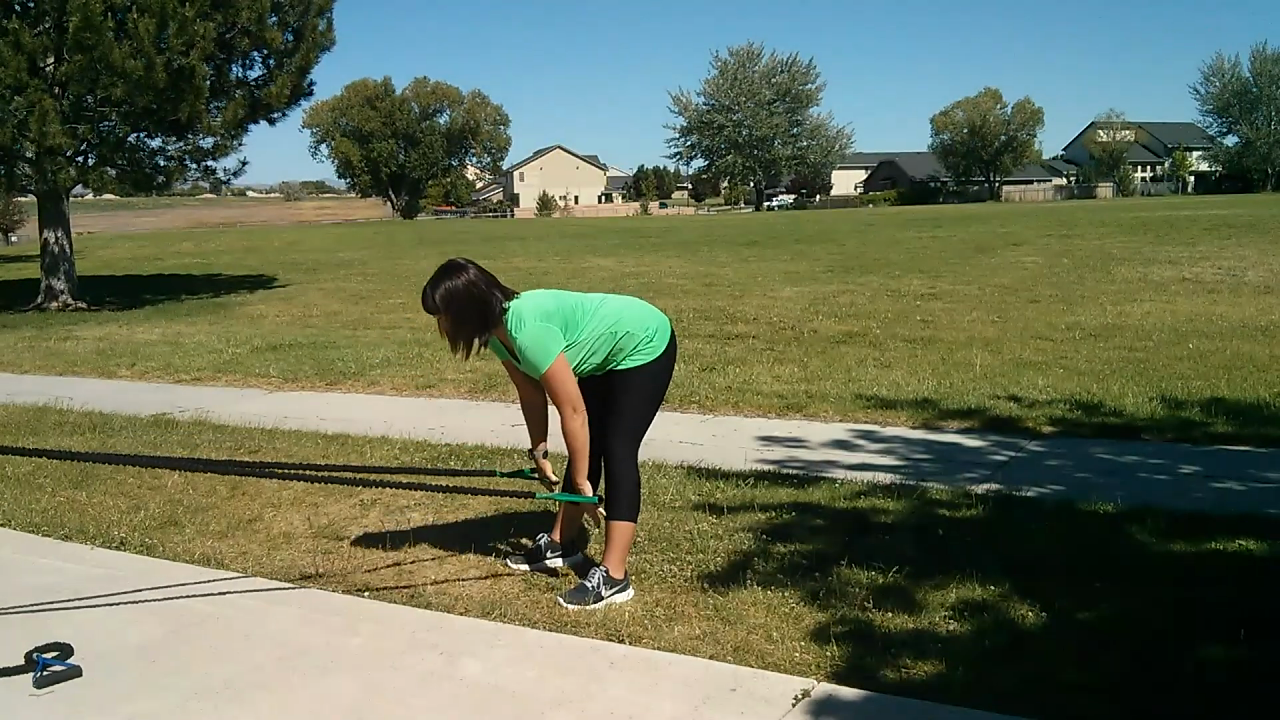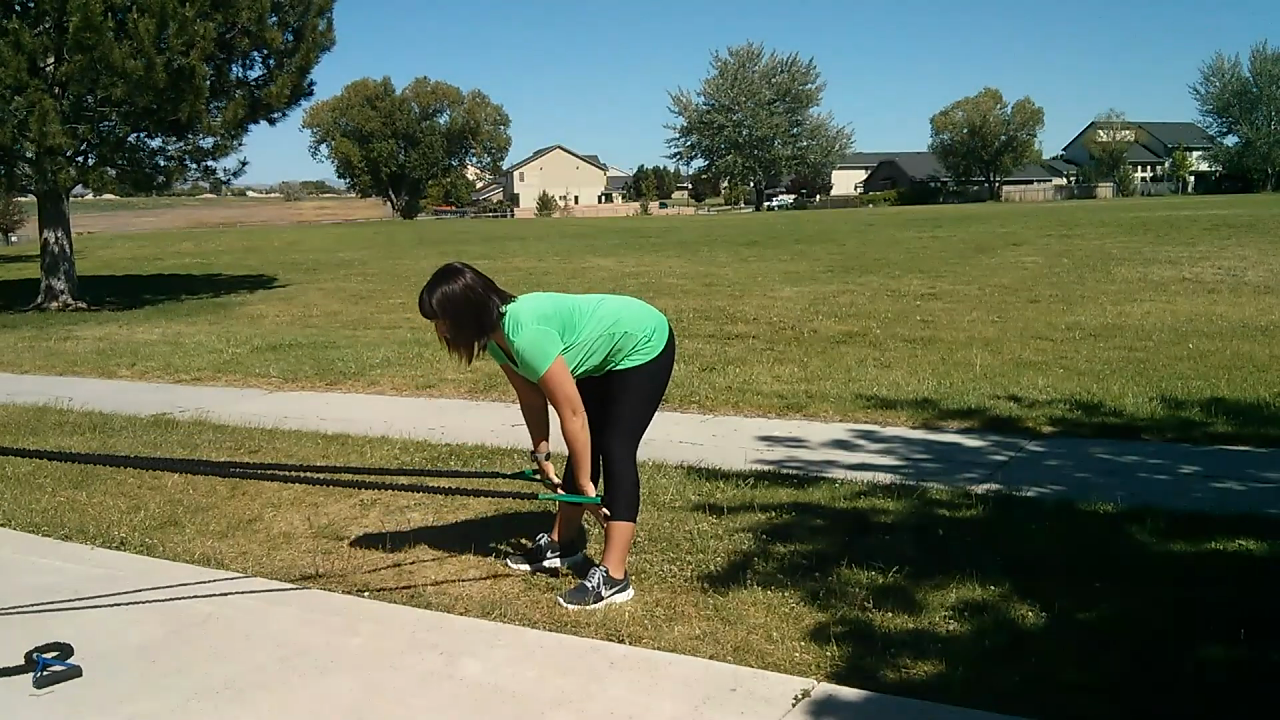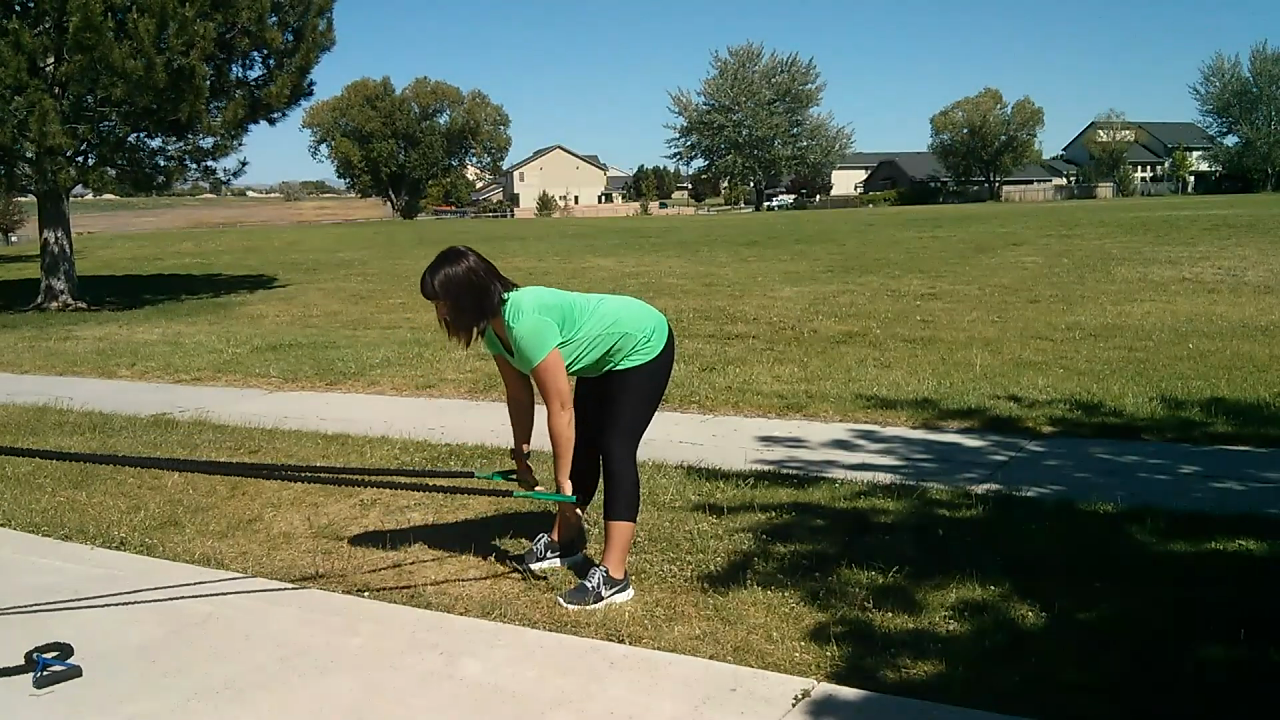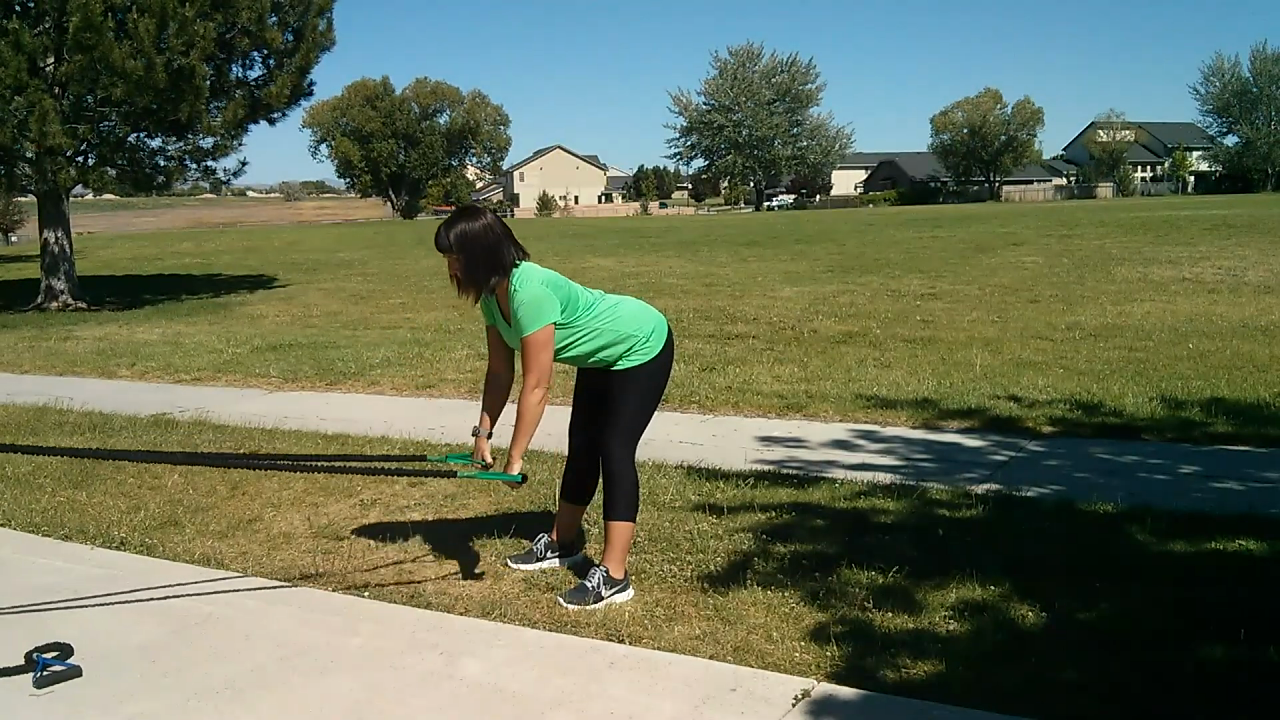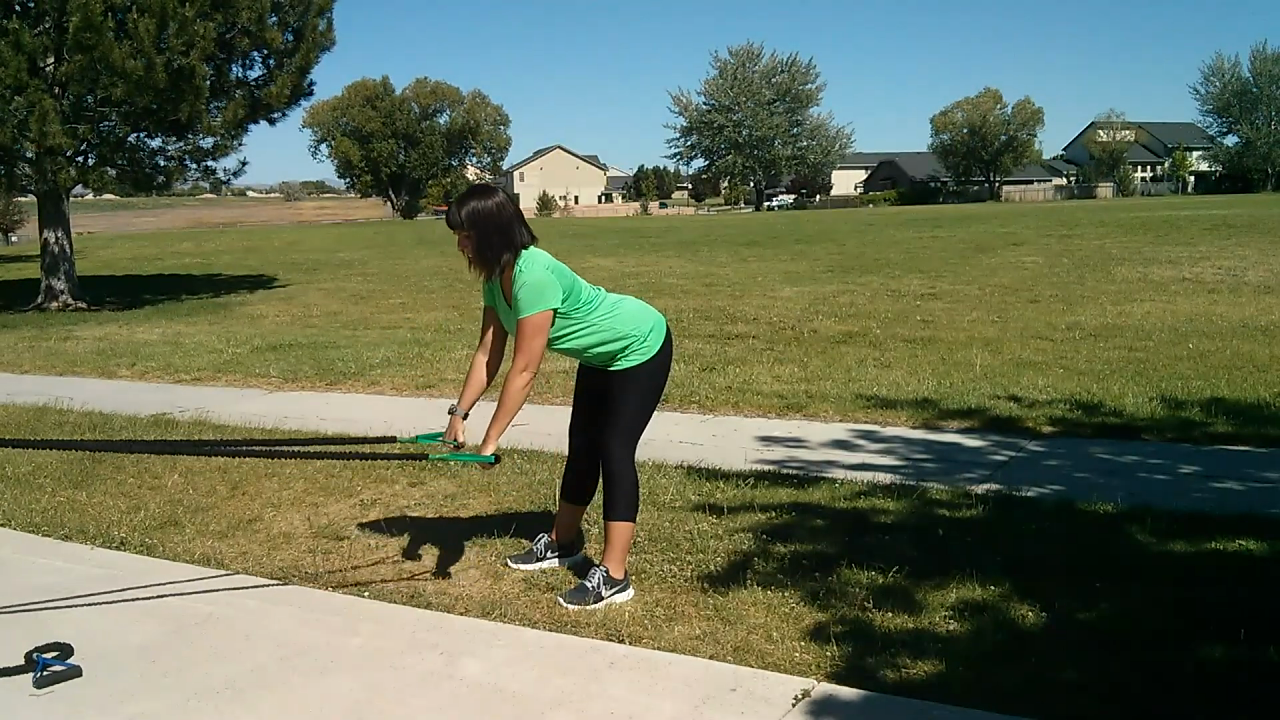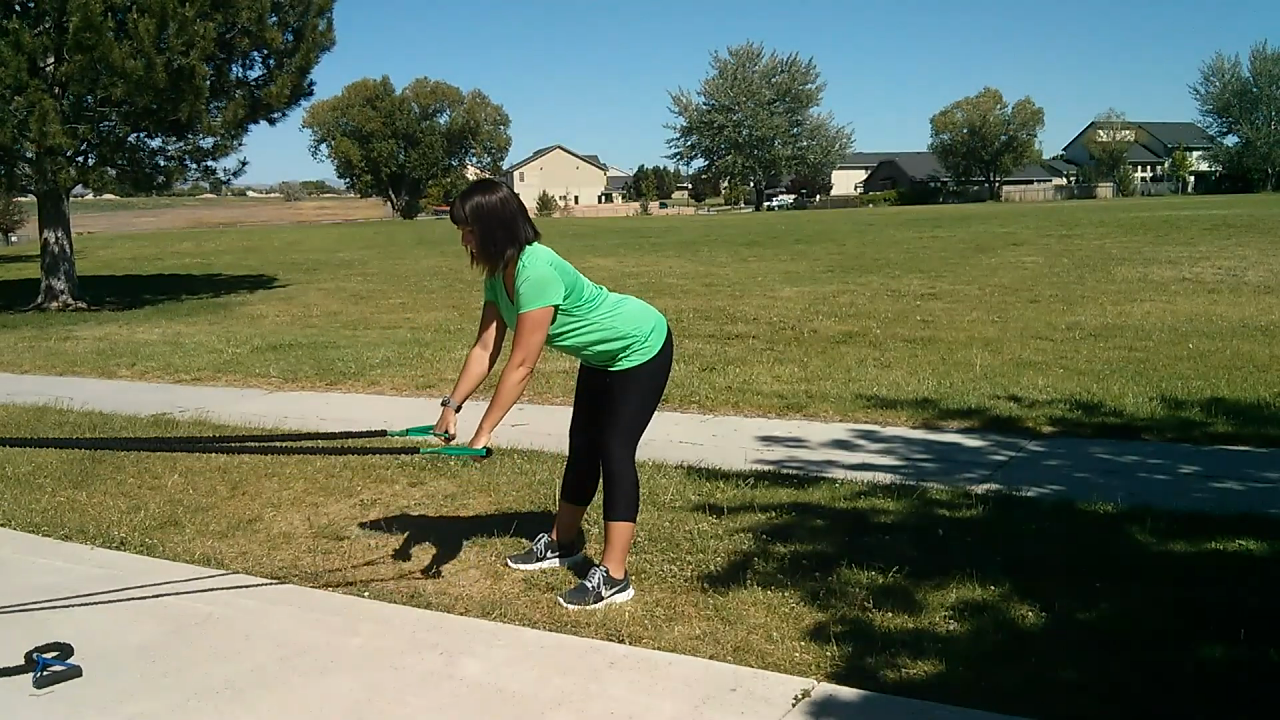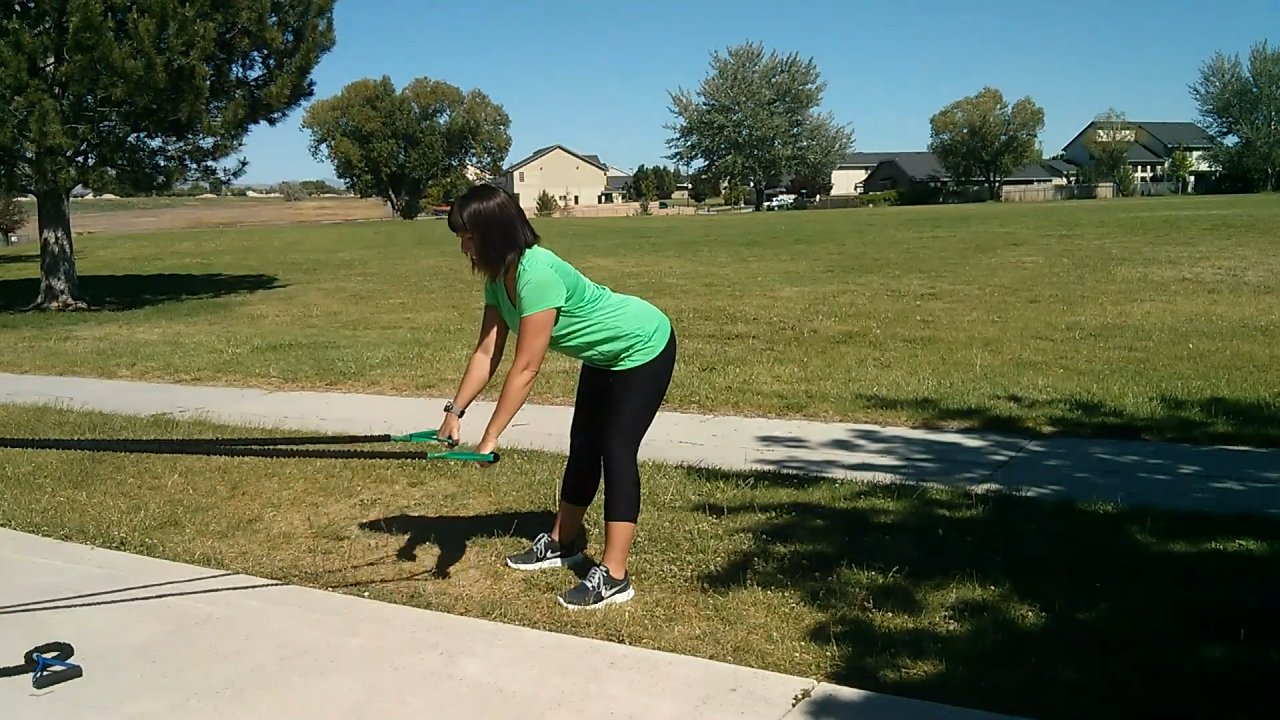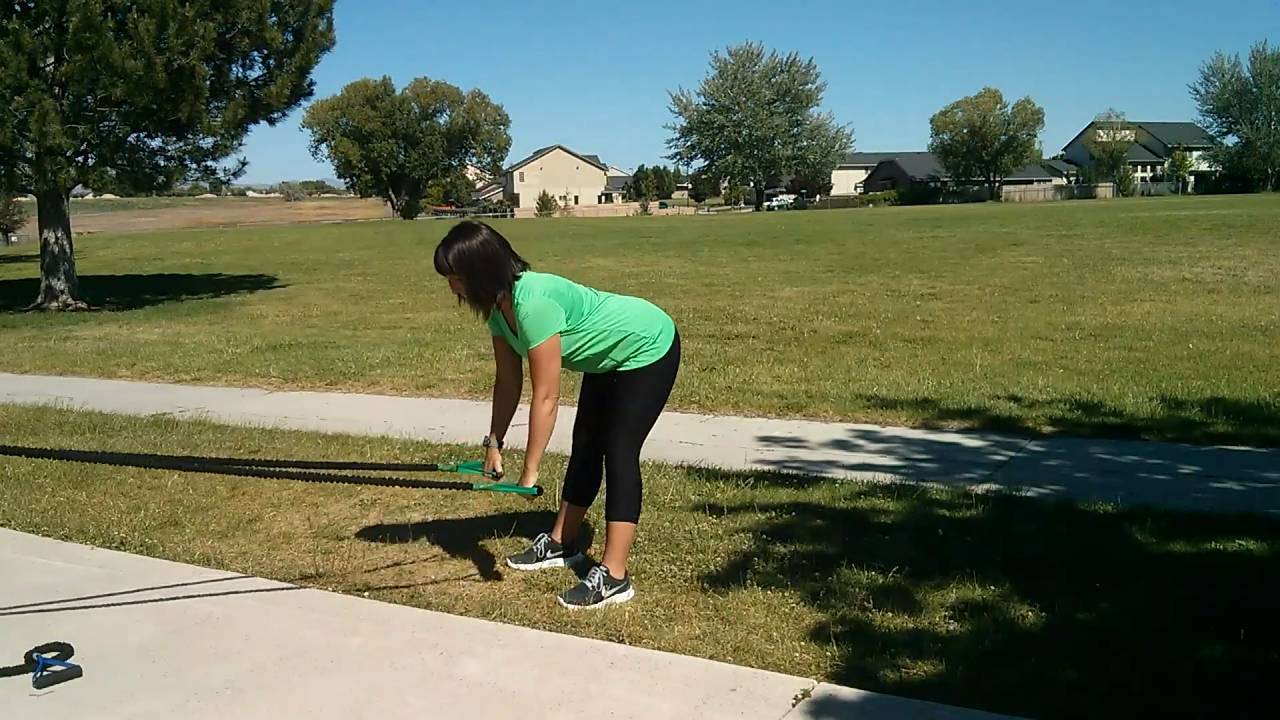
dt=0.3s
person 1, frame 1
left shoulder: (527, 330)
right shoulder: (498, 329)
left elbow: (573, 412)
right elbow: (532, 396)
left wrist: (581, 481)
right wrist: (539, 454)
left hip: (644, 346)
right hip: (606, 355)
left knee: (618, 450)
right knee: (586, 447)
left ankle: (613, 577)
right ankle: (563, 542)
person 1, frame 2
left shoulder: (525, 334)
right shoulder: (496, 332)
left elbow: (573, 414)
right elbow: (532, 398)
left wrist: (585, 483)
right wrist: (542, 456)
left hip: (643, 345)
right hip: (605, 353)
left knee: (615, 450)
right knee: (584, 446)
left ankle: (613, 577)
right ankle: (563, 542)
person 1, frame 3
left shoulder: (524, 322)
right shoulder: (493, 323)
left elbow: (561, 408)
right elbow: (519, 394)
left wrist: (563, 479)
right wrist: (521, 454)
left hip: (641, 346)
right hip: (604, 355)
left knee: (615, 450)
right knee: (583, 445)
left ankle: (613, 578)
right ankle: (564, 542)
person 1, frame 4
left shoulder: (530, 292)
right shoulder: (493, 294)
left elbow: (536, 388)
right elbow: (499, 373)
left wrist: (514, 458)
right wrist: (482, 435)
left hip: (641, 347)
right hip: (601, 357)
left knee: (614, 450)
right knee: (582, 446)
left ankle: (614, 577)
right ankle: (564, 542)
person 1, frame 5
left shoulder: (534, 277)
right shoulder: (496, 278)
left elbow: (524, 371)
right elbow: (488, 355)
left wrist: (491, 440)
right wrist: (459, 413)
left hip: (639, 348)
right hip: (601, 356)
left knee: (614, 451)
right knee: (582, 446)
left ankle: (614, 577)
right ankle: (563, 542)
person 1, frame 6
left shoulder: (537, 272)
right shoulder: (499, 274)
left elbow: (521, 366)
right elbow: (485, 349)
left wrist: (484, 432)
right wrist: (451, 406)
left hip: (639, 347)
right hip: (601, 356)
left knee: (614, 451)
right knee: (582, 446)
left ankle: (614, 577)
right ankle: (563, 542)
person 1, frame 7
left shoulder: (538, 276)
right shoulder: (499, 278)
left elbow: (525, 369)
right elbow: (486, 353)
left wrist: (491, 438)
right wrist: (454, 411)
left hip: (642, 348)
right hip: (604, 356)
left knee: (616, 451)
right knee: (583, 446)
left ankle: (614, 578)
right ankle: (562, 542)
person 1, frame 8
left shoulder: (533, 303)
right shoulder: (499, 305)
left elbow: (547, 398)
right elbow: (508, 382)
left wrist: (531, 471)
right wrist: (493, 444)
left hip: (647, 349)
right hip: (609, 357)
left knee: (619, 451)
right knee: (585, 445)
left ankle: (614, 577)
right ankle: (561, 543)
